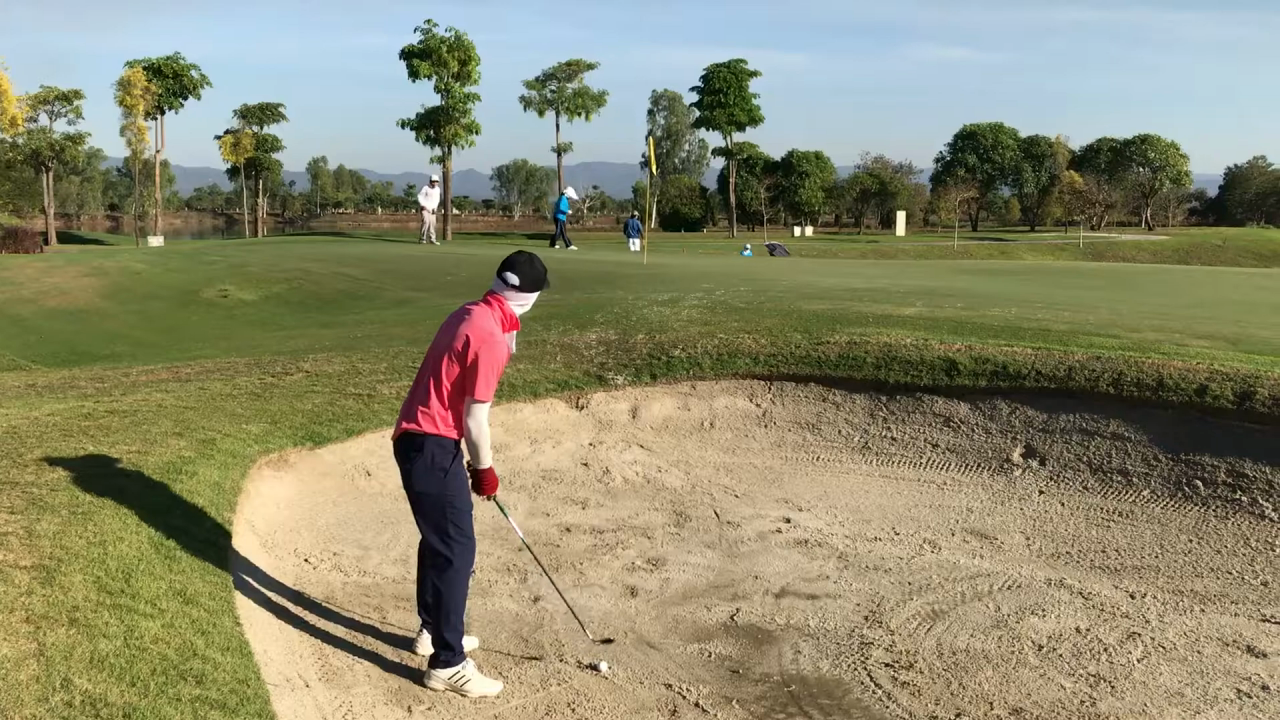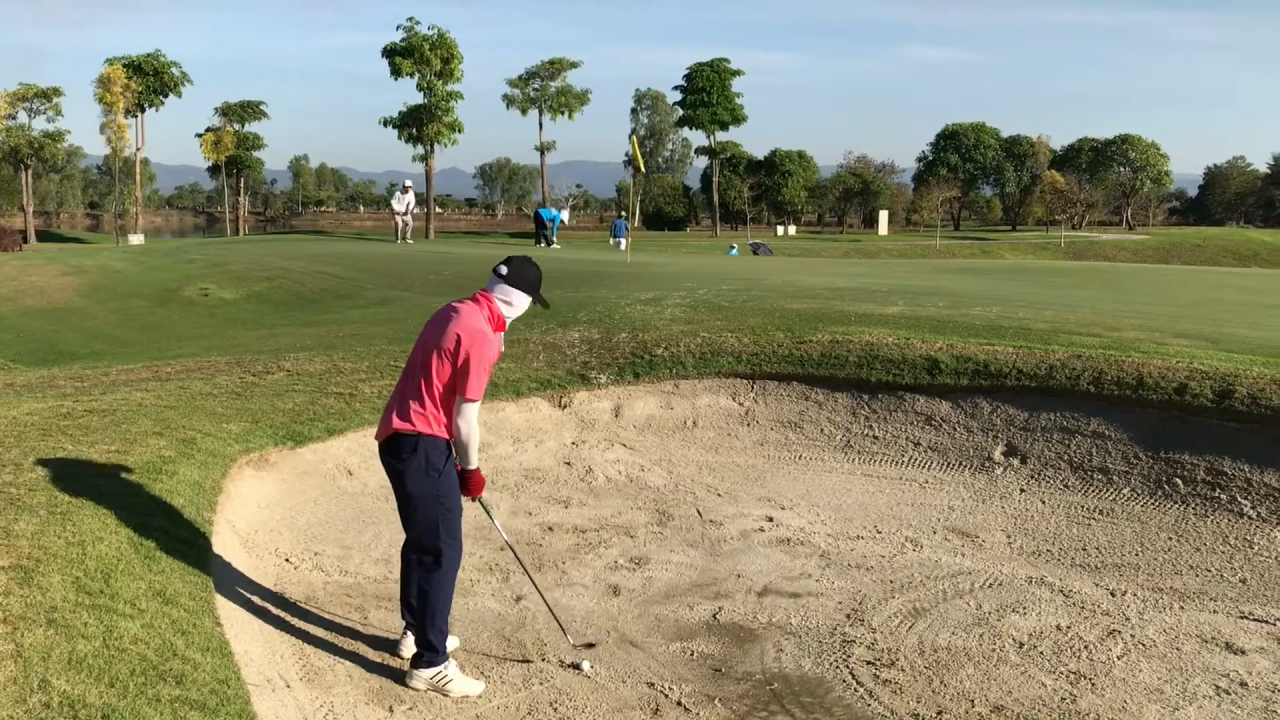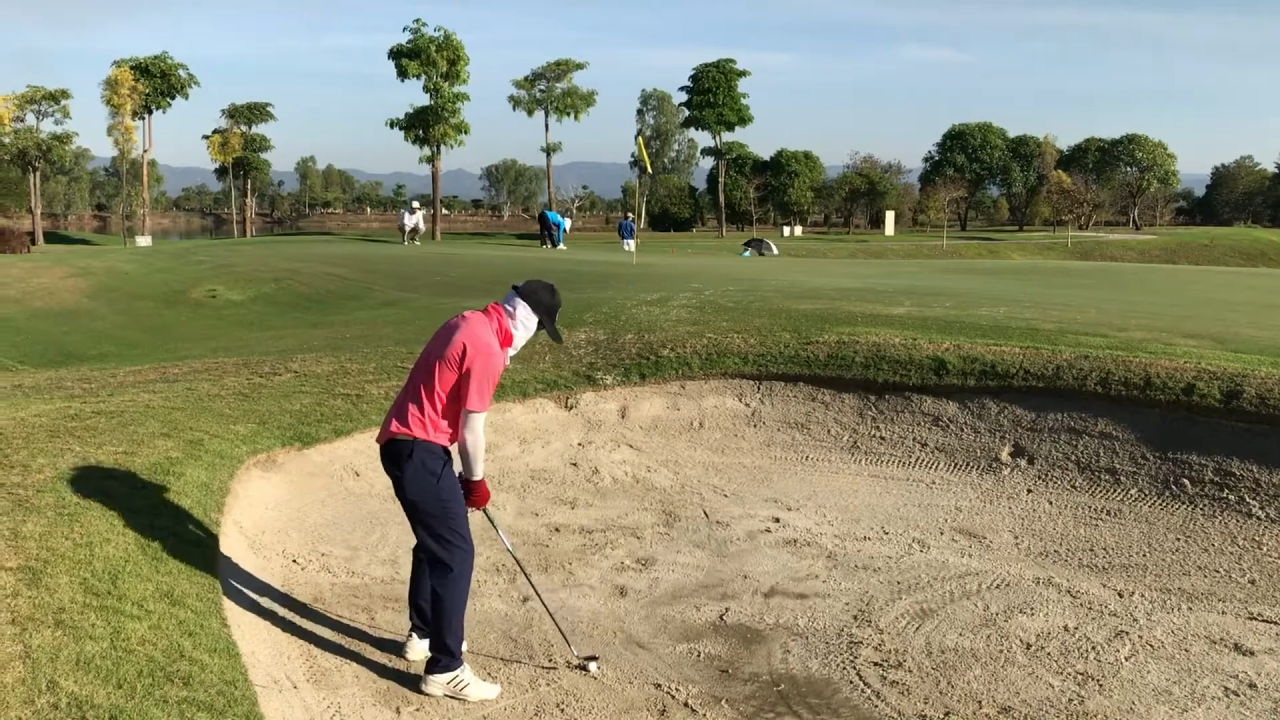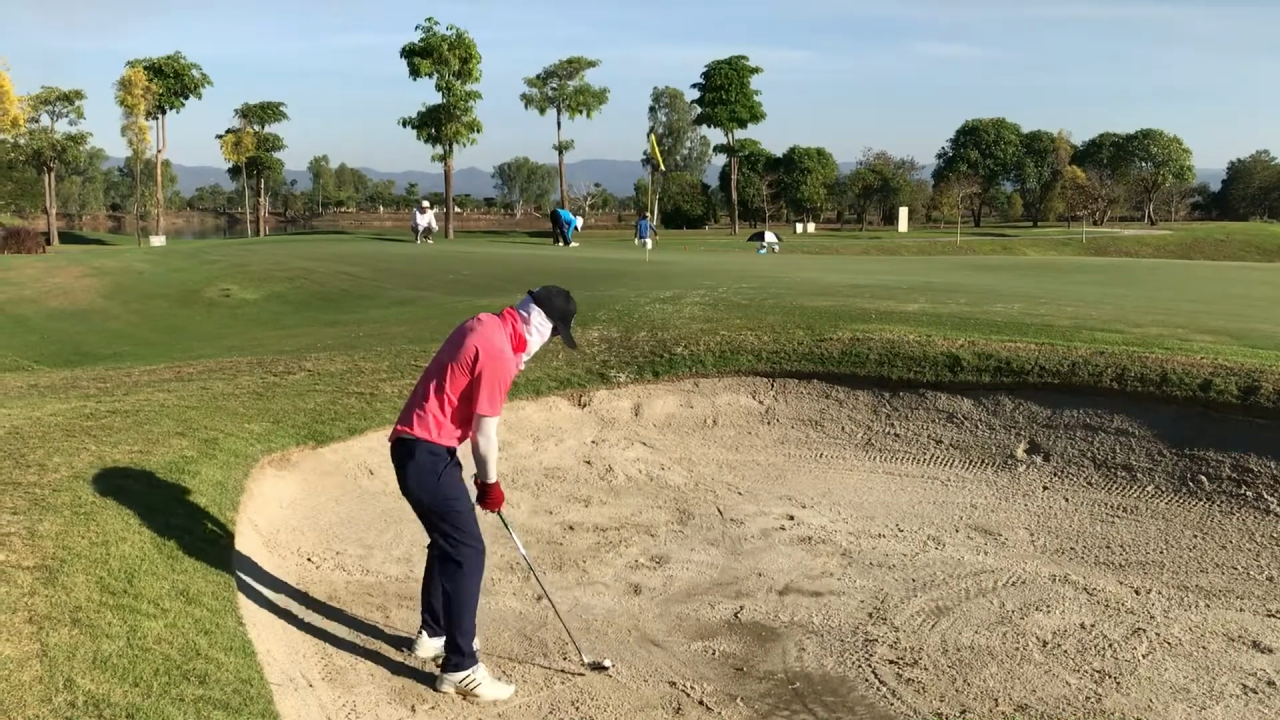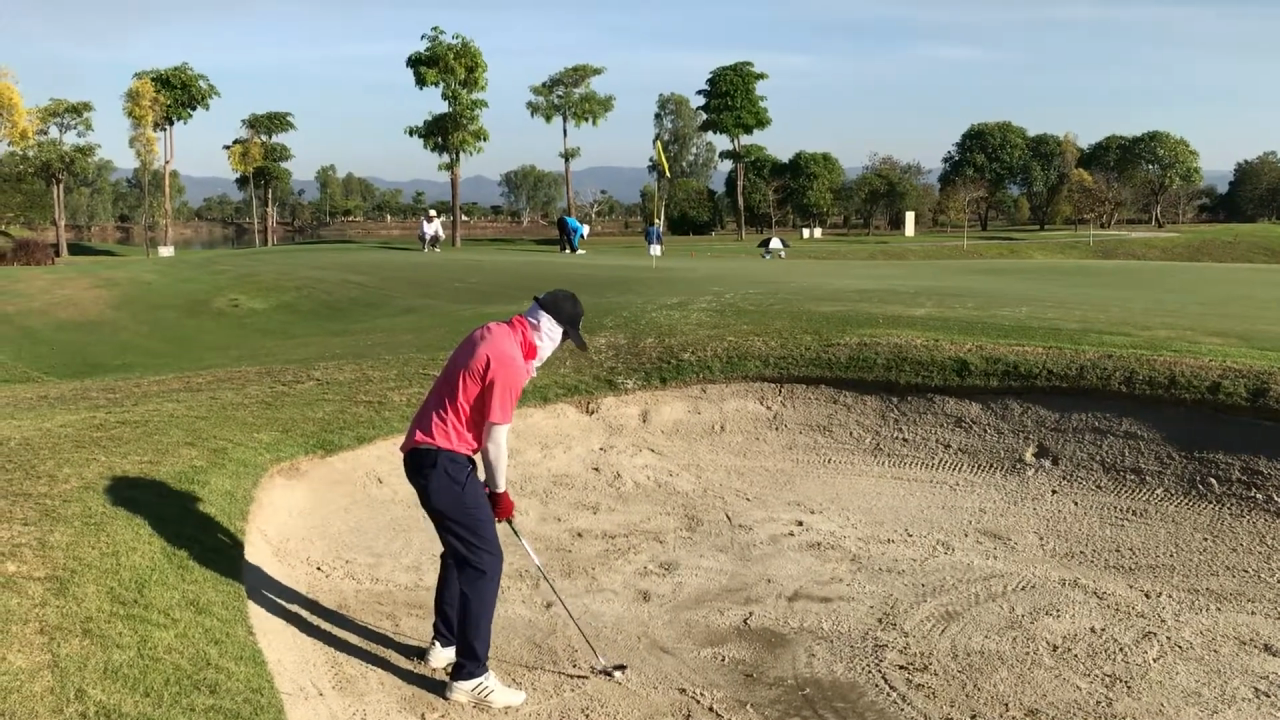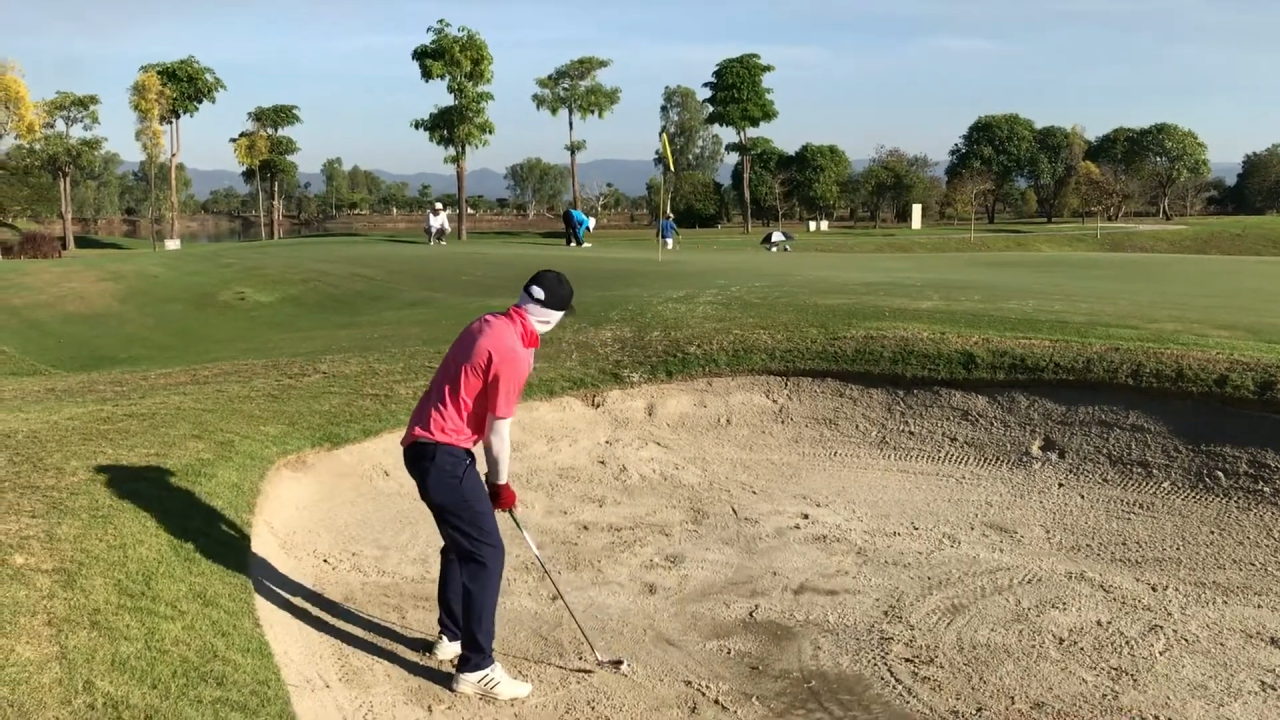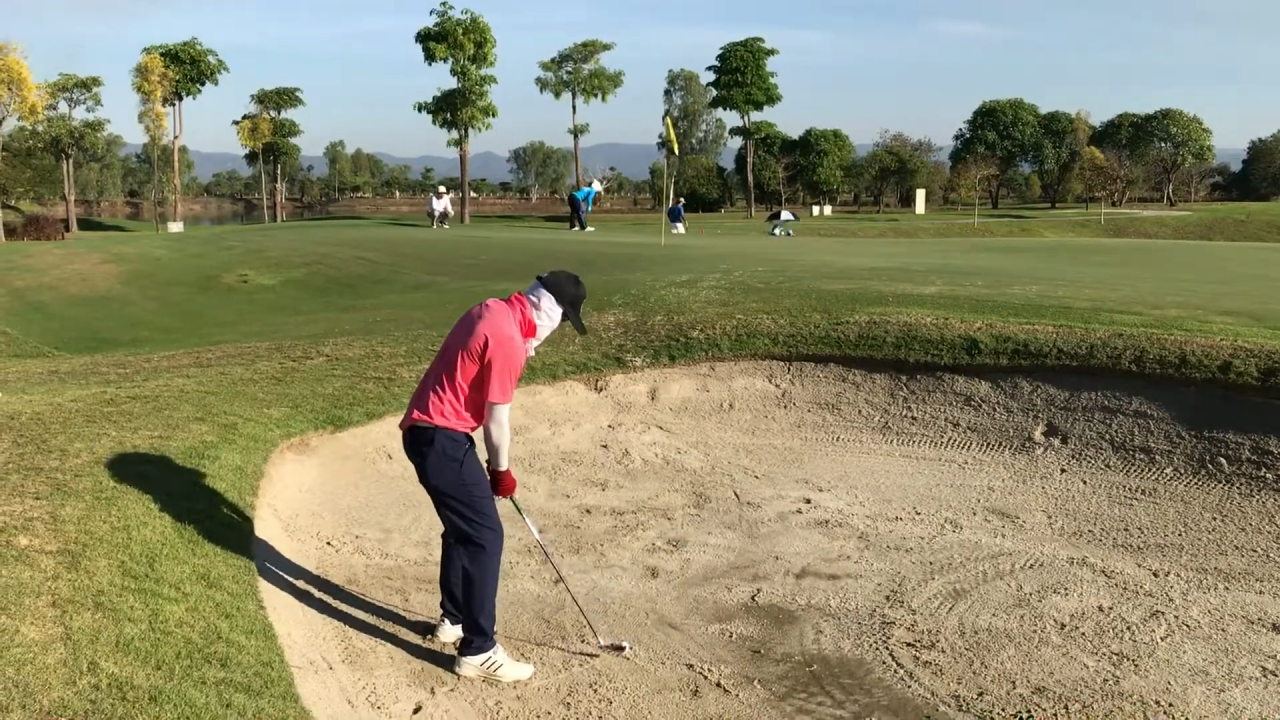
dt=0.7s
person 1, frame 1
left shoulder: (470, 314)
right shoulder: (490, 338)
right elbow: (475, 419)
left wrist: (477, 464)
right wrist: (485, 470)
left hip: (417, 439)
right hip: (433, 447)
left knee: (439, 540)
right knee: (456, 551)
left ankle: (434, 630)
right ankle: (447, 664)
person 1, frame 2
left shoulder: (453, 312)
right shoulder: (481, 337)
right elbow: (464, 418)
left wrist: (460, 462)
right wrist: (471, 469)
left hip: (397, 437)
right hip: (422, 445)
left knee: (421, 542)
right knee: (442, 553)
left ankle: (417, 632)
right ankle: (429, 664)
person 1, frame 3
left shoulder: (468, 321)
right shoulder: (487, 349)
right elbow: (470, 429)
left wrist: (468, 475)
right wrist: (476, 481)
left hip: (400, 444)
right hip: (421, 453)
left knee: (433, 544)
right knee: (455, 556)
left ankle: (423, 635)
right ankle: (444, 669)
person 1, frame 4
left shoulder: (483, 324)
right shoulder: (499, 354)
right elbow: (483, 431)
right wrist: (490, 483)
left hip: (413, 445)
right hip: (427, 453)
left knee: (447, 541)
right knee: (467, 553)
left ankle: (433, 633)
right ankle: (459, 669)
person 1, frame 5
left shoulder: (493, 333)
right shoulder: (509, 360)
right elbow: (494, 440)
left wrist: (492, 488)
right wrist: (499, 493)
left hip: (424, 453)
right hip: (444, 462)
left knee: (462, 551)
right knee: (484, 561)
left ankle: (445, 643)
right ankle: (469, 677)
person 1, frame 6
left shoulder: (488, 324)
right shoulder: (513, 354)
right elbow: (497, 432)
right wrist: (501, 484)
left hip: (423, 445)
right hip: (444, 455)
left knee: (461, 544)
right knee: (486, 554)
left ankle: (452, 636)
right ankle: (475, 669)
person 1, frame 7
left shoulder: (492, 309)
right shoulder: (508, 341)
right elbow: (496, 419)
right wrist: (501, 471)
left hip: (424, 429)
right hip: (442, 439)
left knee: (462, 528)
right knee: (485, 537)
left ankle: (453, 619)
right ankle: (478, 651)
